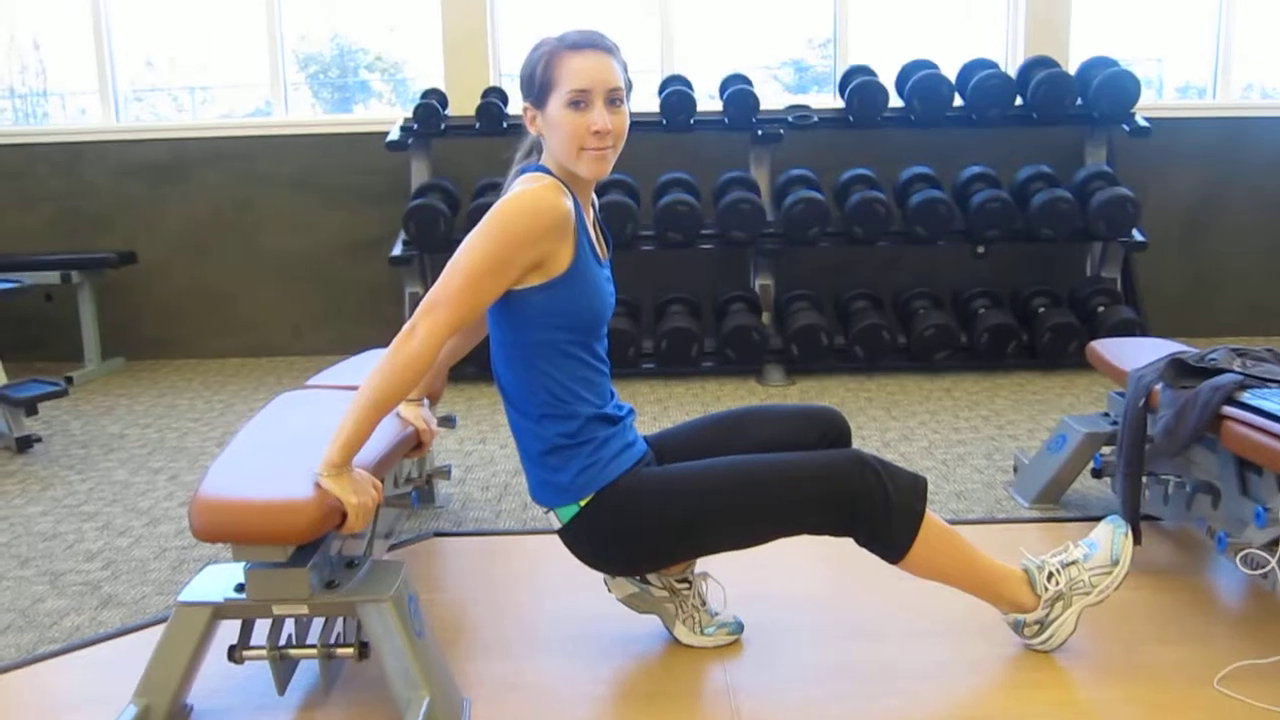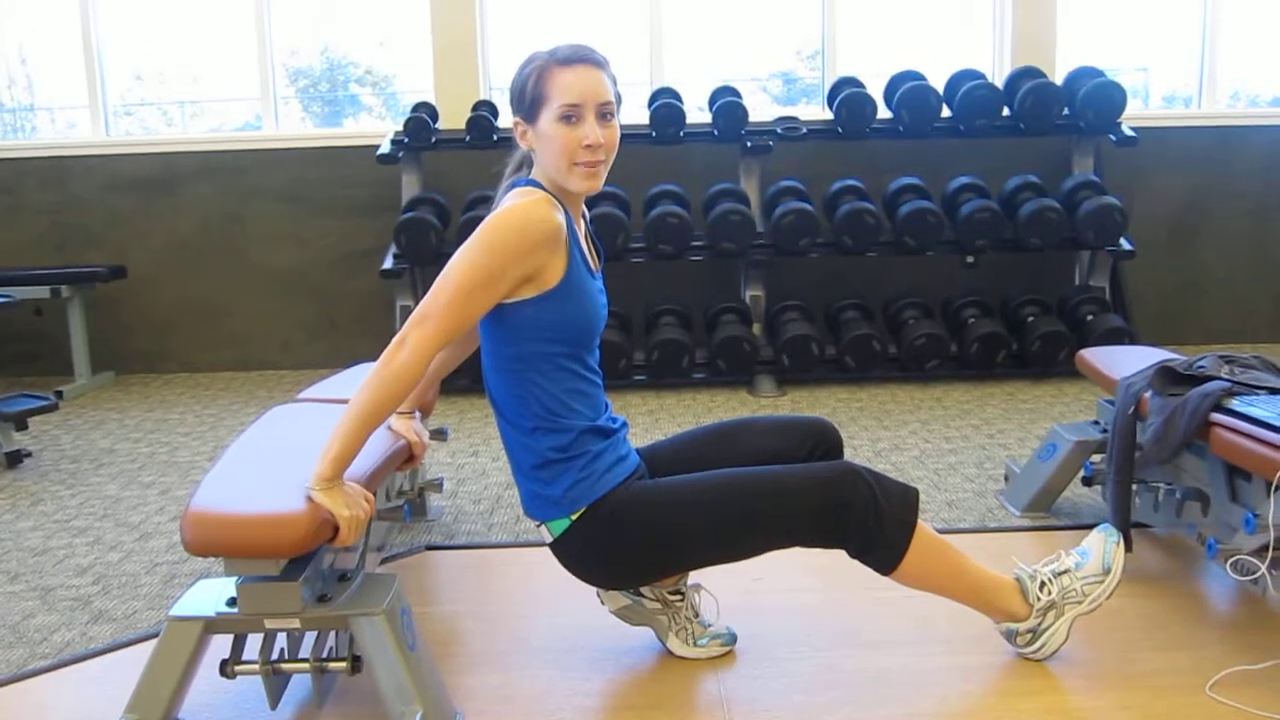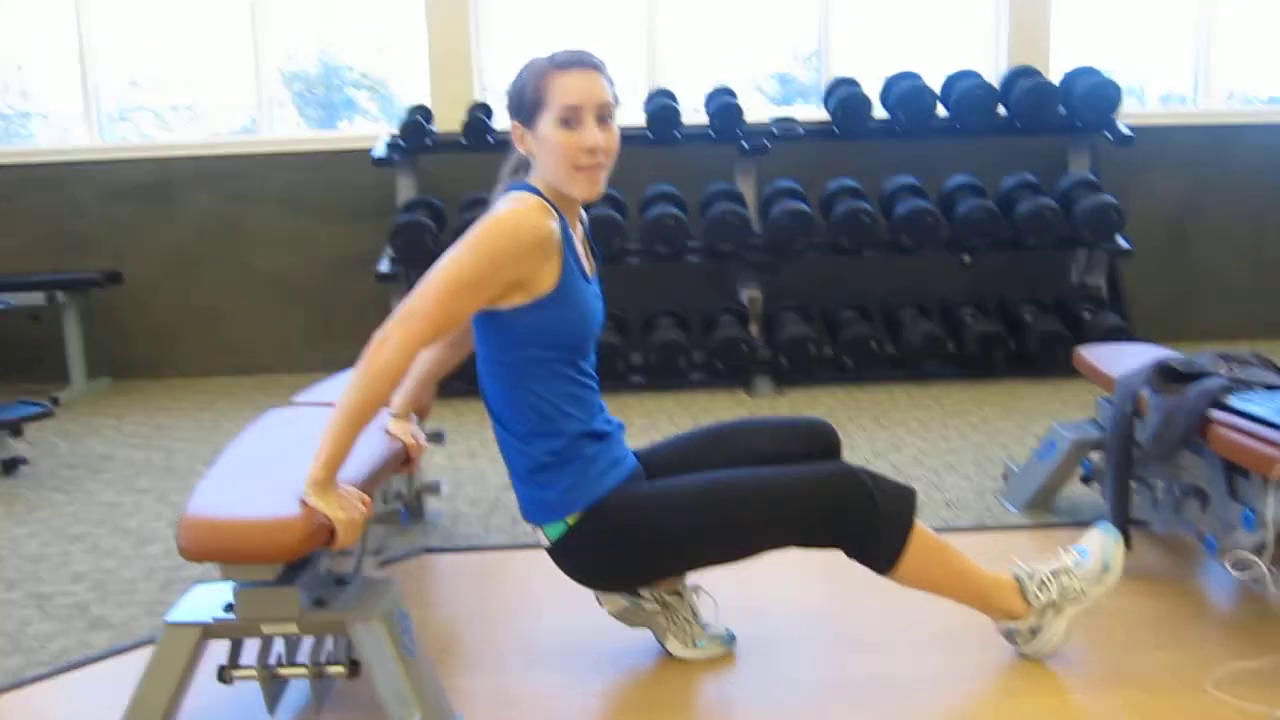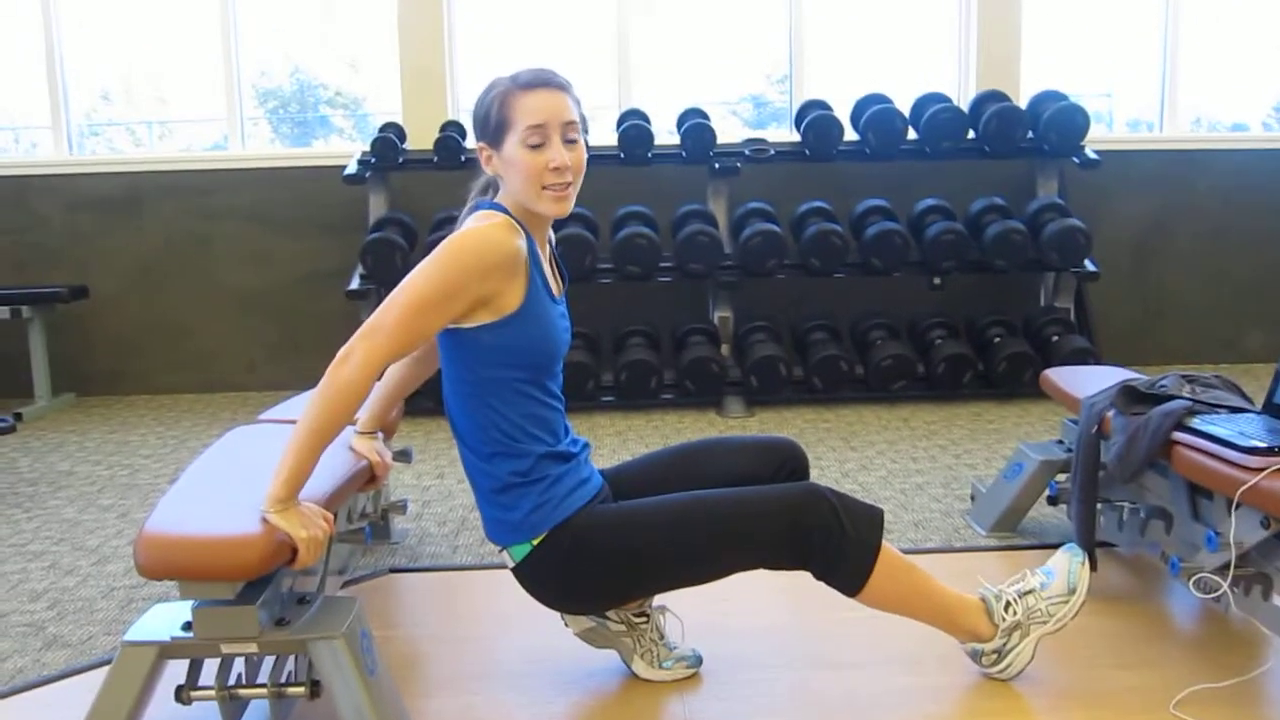
dt=1s
person 1, frame 1
left shoulder: (573, 199)
right shoulder: (537, 205)
left elbow: (476, 315)
right elbow: (428, 325)
left wrist: (421, 398)
right wrist: (338, 467)
left hip: (623, 463)
right hip: (603, 503)
left knee: (822, 430)
right knee: (853, 483)
left ankle: (664, 572)
right ankle: (1032, 598)
person 1, frame 2
left shoulder: (564, 212)
right shoulder: (528, 217)
left elbow: (467, 325)
right elbow: (416, 338)
left wrist: (413, 410)
right wrist: (329, 481)
left hip: (616, 475)
right hip: (595, 516)
left knee: (813, 441)
right knee: (845, 494)
left ankle: (657, 585)
right ankle: (1023, 606)
person 1, frame 3
left shoulder: (562, 218)
right shoulder: (523, 224)
left elbow: (462, 321)
right elbow: (398, 336)
left wrist: (407, 411)
right wrist: (323, 484)
left hip: (611, 477)
right hip: (590, 520)
left knee: (811, 443)
right knee: (842, 495)
left ankle: (654, 587)
right ankle: (1019, 606)
person 1, frame 4
left shoulder: (533, 237)
right shoulder: (490, 242)
left elbow: (427, 338)
right elbow: (360, 355)
left wrist: (371, 431)
right wrist: (283, 504)
left hip: (578, 497)
right hip: (556, 541)
left knee: (779, 463)
right knee: (808, 515)
left ankle: (621, 606)
right ankle: (987, 626)
